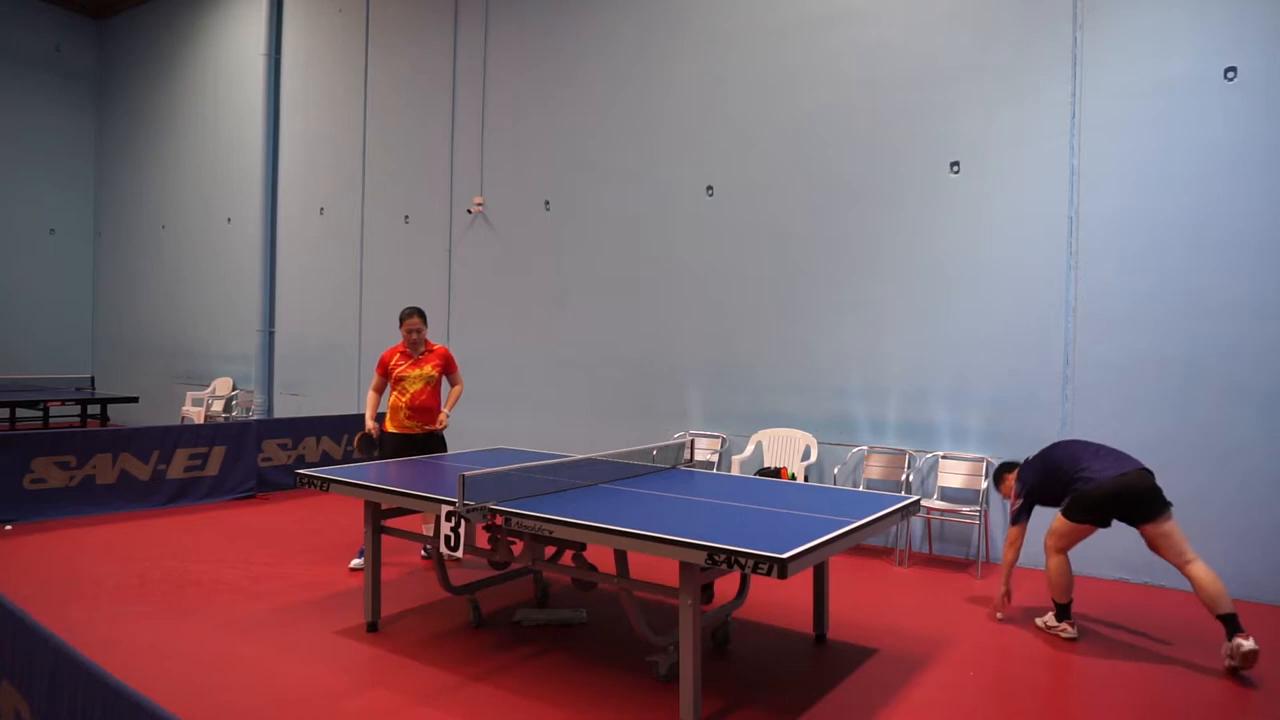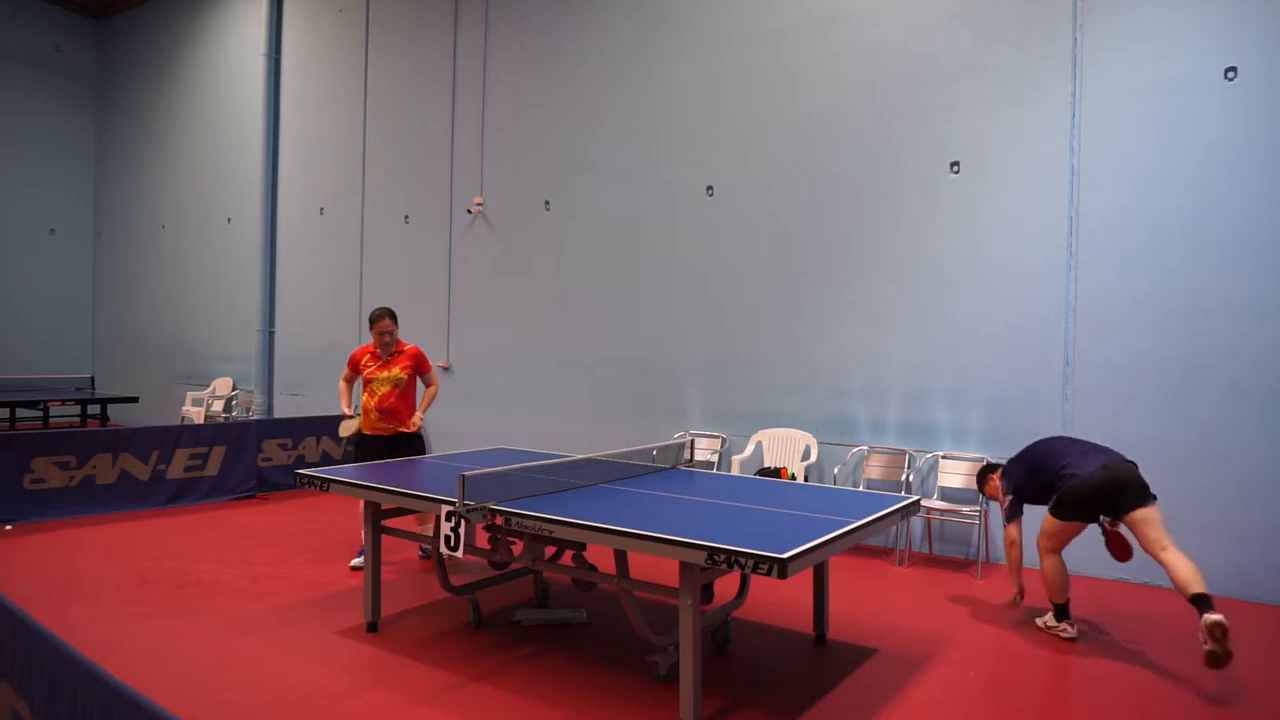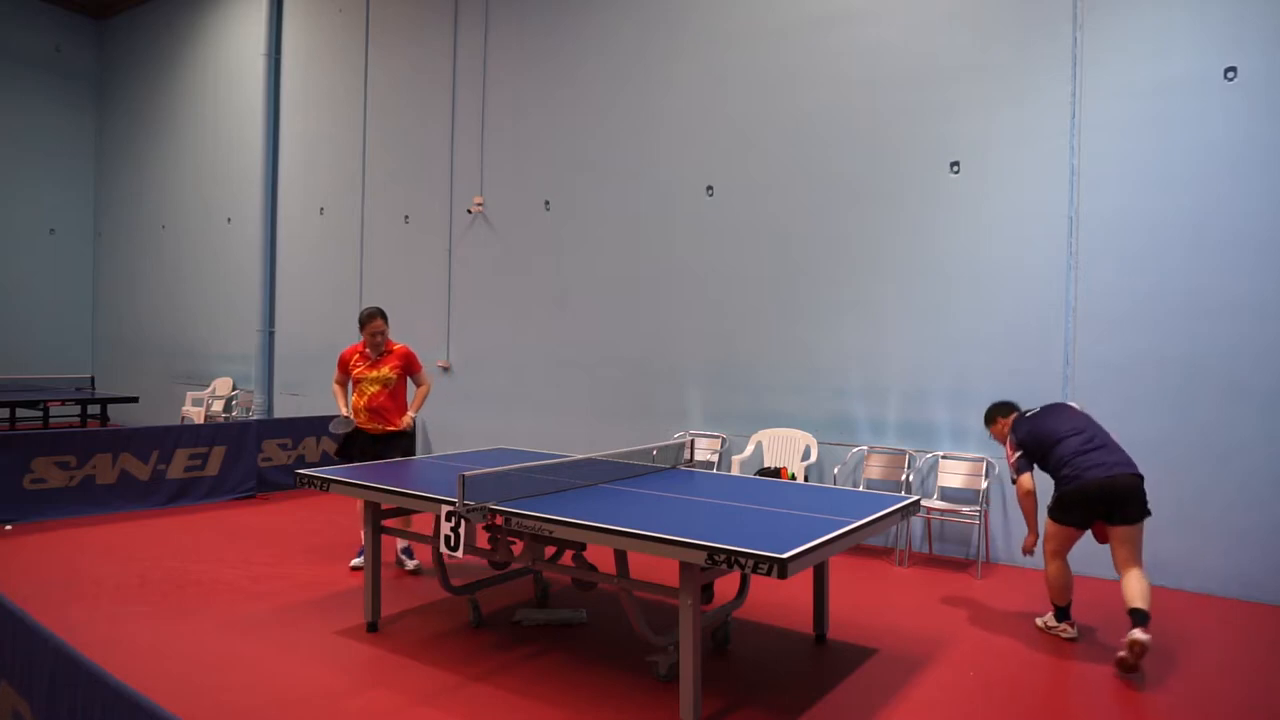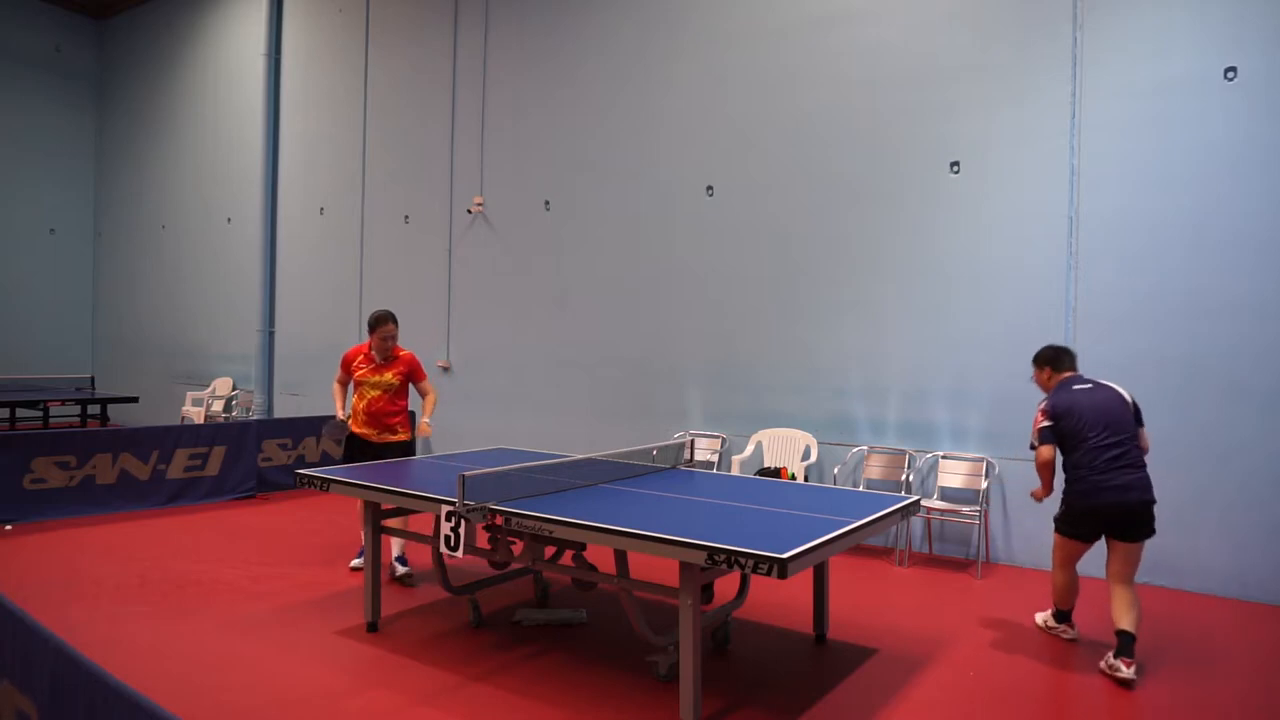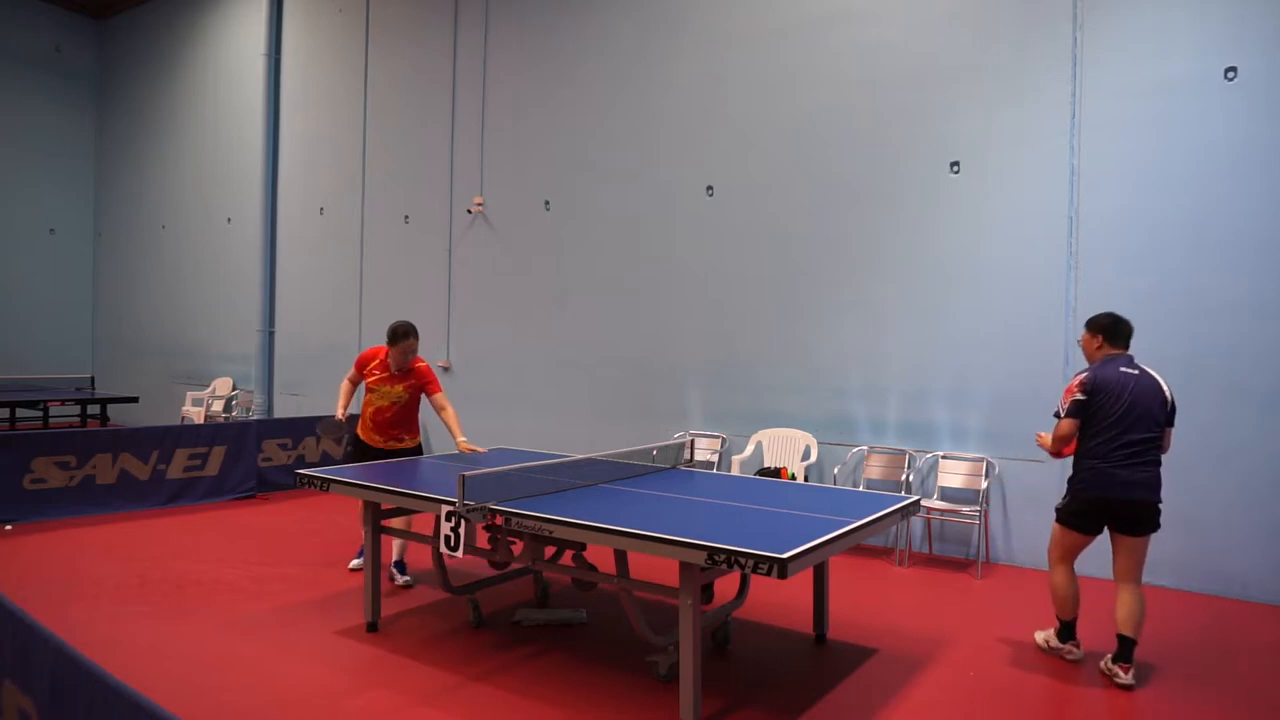
dt=0.3s
person 1, frame 1
left shoulder: (1023, 481)
right shoulder: (1053, 456)
left elbow: (1014, 541)
left wrist: (1005, 584)
left hip: (1095, 489)
right hip: (1138, 477)
left knee: (1055, 547)
right knee: (1187, 560)
left ankle: (1062, 620)
right ankle: (1237, 635)
person 1, frame 2
left shoulder: (1009, 483)
right shoulder: (1044, 451)
left elbow: (1013, 538)
left wrist: (1018, 584)
right wrist: (1111, 511)
left hip: (1082, 485)
right hip: (1124, 471)
left knee: (1049, 547)
right knee: (1166, 550)
left ankle: (1061, 620)
right ankle: (1207, 612)
person 1, frame 3
left shoulder: (1016, 436)
right shoulder: (1066, 408)
left elbow: (1026, 488)
left wrist: (1033, 532)
left hip: (1080, 484)
right hip: (1127, 477)
left knee: (1055, 554)
right knee: (1130, 568)
left ankle: (1062, 620)
right ankle: (1140, 627)
person 1, frame 4
left shoulder: (1051, 406)
right shoulder: (1117, 392)
left elbow: (1045, 458)
right elbow: (1143, 445)
left wrist: (1044, 489)
left hip: (1086, 496)
right hip: (1137, 495)
left knee: (1063, 563)
right knee: (1122, 582)
left ankle: (1062, 622)
right ankle: (1124, 657)
person 1, frame 5
left shoulder: (1088, 379)
right shoulder: (1158, 384)
left elbow: (1065, 433)
right elbow: (1164, 444)
left wrist: (1052, 446)
left hip: (1092, 488)
right hip: (1143, 492)
left knee: (1060, 560)
right knee: (1129, 581)
left ankle: (1066, 639)
right ankle: (1123, 662)
person 2, frame 1
left shoulder: (442, 354)
right shoulder: (389, 357)
left elbow: (457, 384)
right elbow: (375, 390)
left wrist: (446, 411)
right wrist: (369, 419)
left hip: (430, 432)
right hip: (396, 432)
left ankle: (430, 544)
right ankle: (369, 547)
person 2, frame 2
left shoulder: (413, 354)
right shoulder: (360, 356)
left elbow: (433, 385)
right elbow: (345, 380)
left wrist: (419, 414)
right wrist: (346, 406)
left hip: (406, 433)
right hip: (370, 433)
left ankle: (427, 543)
right ankle: (367, 547)
person 2, frame 3
left shoulder: (403, 353)
right shoulder: (349, 356)
left elbow: (423, 384)
right elbow: (338, 383)
left wrist: (411, 414)
right wrist: (344, 408)
left hip: (396, 432)
right hip: (362, 432)
left ankle: (404, 549)
right ankle: (366, 547)
person 2, frame 4
left shoulder: (407, 360)
right shoulder: (353, 356)
left elbow: (429, 393)
right elbow: (340, 383)
left wrist: (425, 420)
right wrist: (340, 408)
left hip: (396, 440)
right hip: (360, 437)
left ankle: (398, 558)
right ankle: (366, 548)
person 2, frame 5
left shoulder: (422, 371)
right shoulder: (368, 358)
left elbow: (444, 407)
right elbow: (350, 381)
left wrist: (460, 439)
right wrist: (341, 408)
left hip: (403, 446)
right hip: (367, 440)
left ankle: (398, 563)
right ankle: (367, 547)
